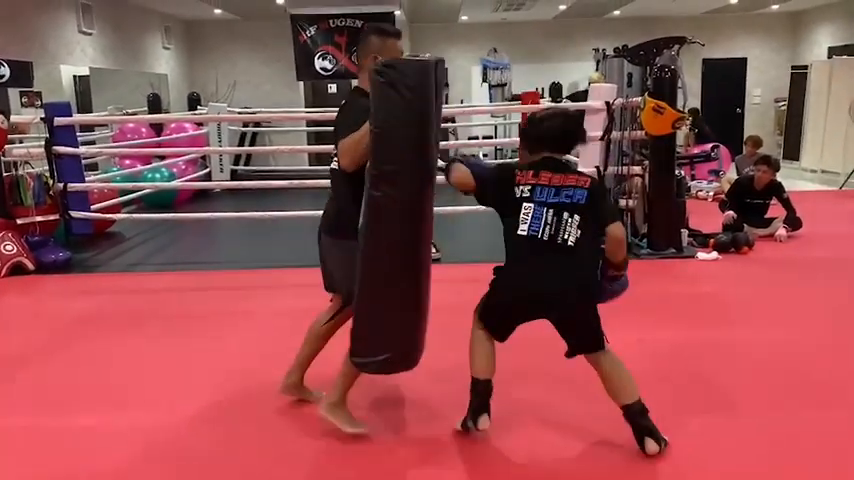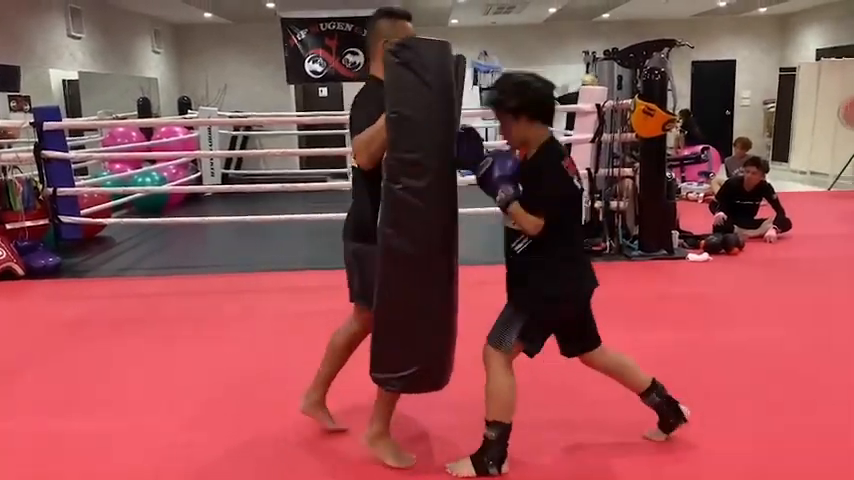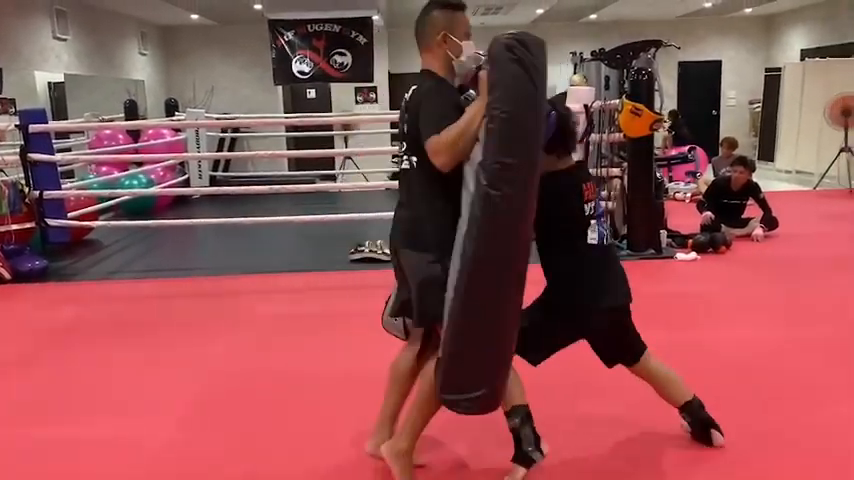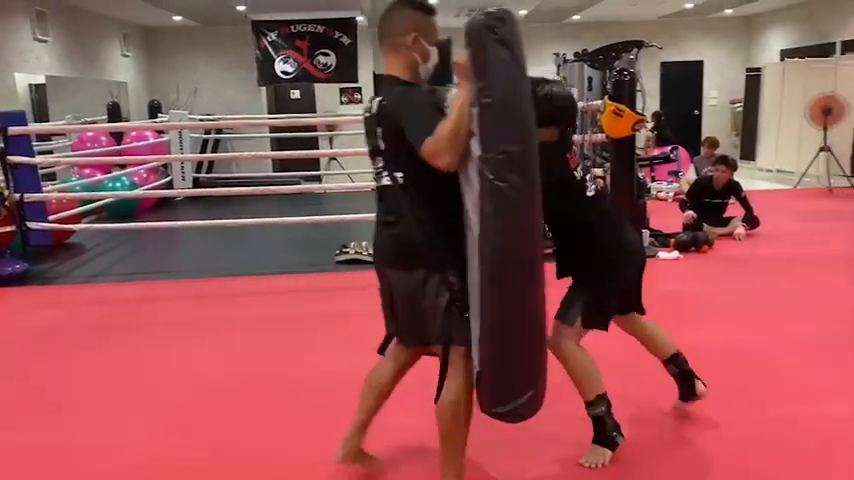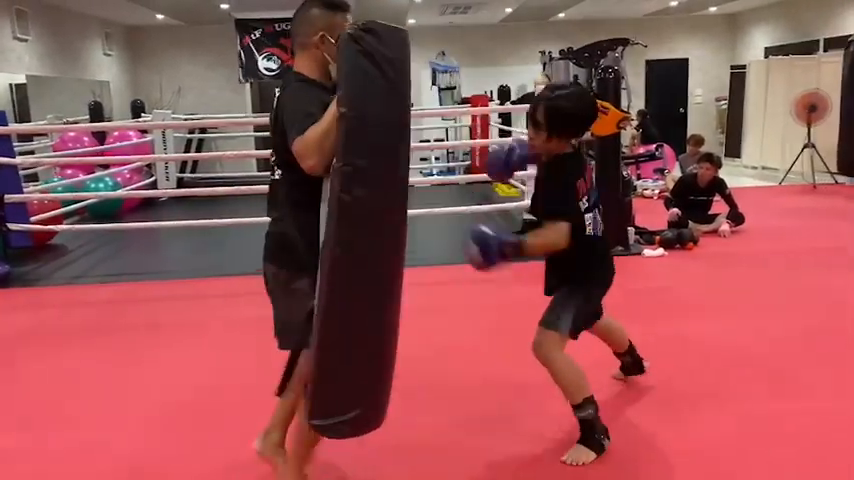
dt=0.4s
person 1, frame 1
left shoulder: (369, 105)
right shoulder: (358, 106)
right elbow: (348, 158)
left hip: (347, 225)
right hip: (351, 229)
left knee: (343, 306)
left ankle: (295, 379)
right ankle: (335, 400)
person 1, frame 2
left shoulder: (385, 96)
right shoulder: (373, 98)
right elbow: (364, 155)
left hip: (372, 228)
right hip: (376, 231)
left knee: (363, 317)
left ankle: (316, 398)
right ankle: (379, 433)
person 1, frame 3
left shoulder: (425, 92)
right shoulder: (436, 95)
right elbow: (444, 156)
right wrist: (484, 99)
left hip: (419, 234)
right hip: (430, 239)
left knee: (422, 339)
right knee: (445, 344)
left ankle: (384, 435)
person 1, frame 4
left shoulder: (390, 100)
right shoulder: (412, 100)
right elbow: (444, 156)
right wrist: (466, 88)
left hip: (398, 247)
right hip: (427, 253)
left knee: (405, 348)
right knee: (461, 360)
person 1, frame 5
left shoulder: (313, 93)
right shoulder: (302, 96)
left elbow: (326, 157)
right elbow: (312, 159)
left hip: (305, 248)
right hip: (302, 253)
left knee: (308, 353)
left ankle: (274, 438)
person 2, frame 1
left shoulder: (510, 174)
right shoulder: (589, 185)
left elbow: (461, 179)
right elbow: (615, 236)
left wrist: (458, 163)
right wrist: (617, 269)
left hip: (518, 284)
right hip: (574, 290)
left knee: (483, 325)
right knee: (599, 353)
left ankle: (479, 411)
right ankle: (646, 432)
person 2, frame 2
left shoulder: (548, 164)
right shoulder: (539, 158)
left elbow: (532, 225)
left wrist: (503, 190)
right wrist: (499, 177)
left hip: (552, 280)
right hip: (566, 277)
left knee: (496, 354)
right knee: (591, 353)
right ankle: (667, 407)
person 2, frame 3
left shoulder: (553, 188)
right shoulder: (579, 175)
left hip: (573, 297)
right hip: (610, 289)
right knee: (639, 360)
right ankle: (704, 424)
person 2, frame 4
left shoulder: (545, 157)
right shoulder: (558, 145)
left hip: (601, 258)
right hip: (623, 247)
left knee: (564, 339)
right knee: (631, 317)
left ankle: (606, 430)
right ankle: (688, 381)
person 2, frame 5
left shoulder: (559, 177)
right shoulder: (567, 156)
left elbow: (558, 235)
left wrist: (507, 246)
right wrist: (514, 154)
left hip: (581, 273)
right hip: (588, 264)
left knee: (547, 345)
right knee: (591, 321)
left ankle: (595, 432)
right ankle: (632, 361)
